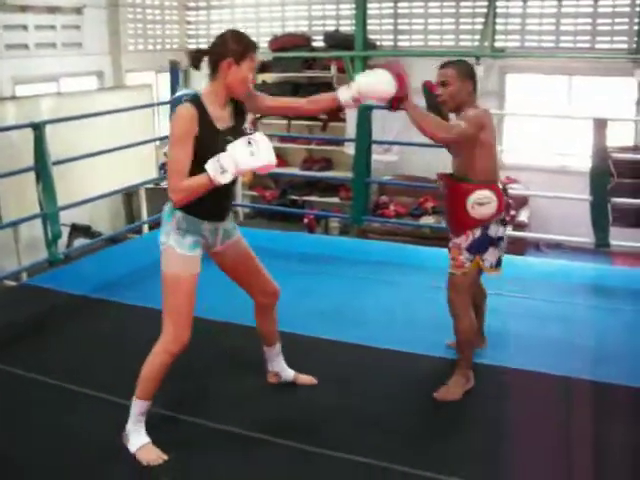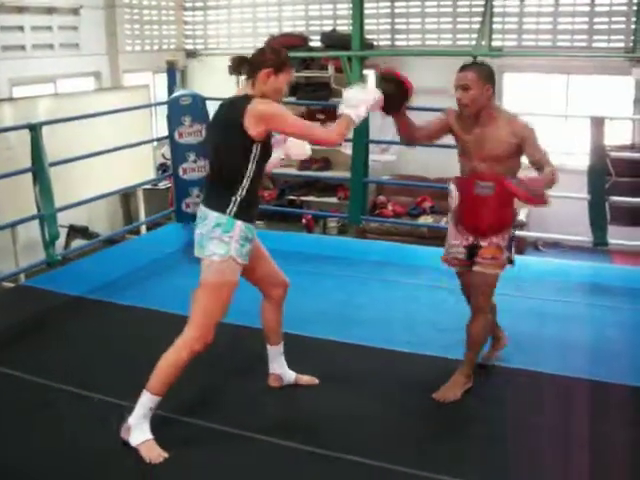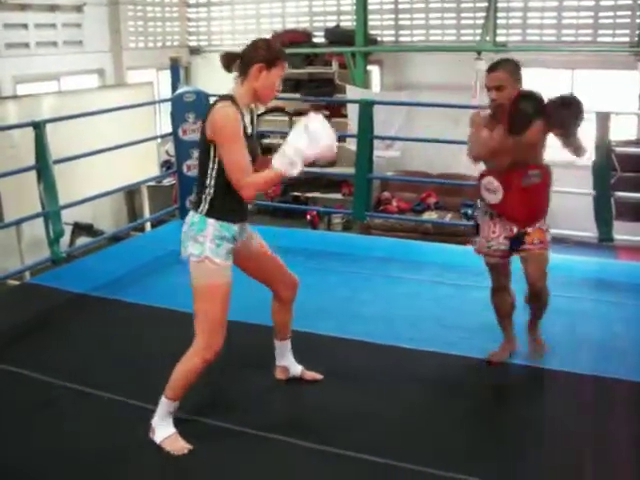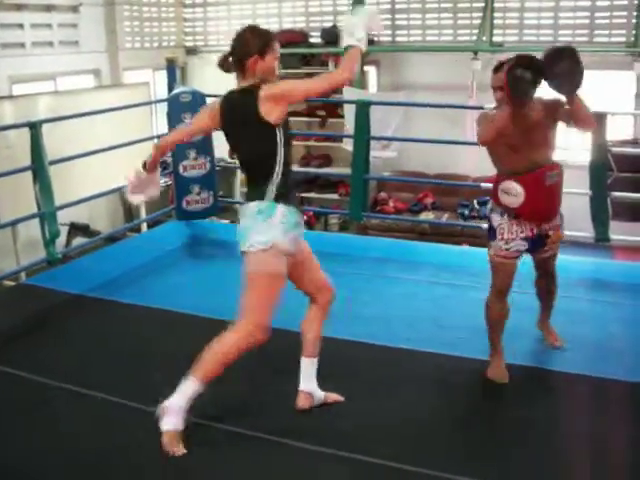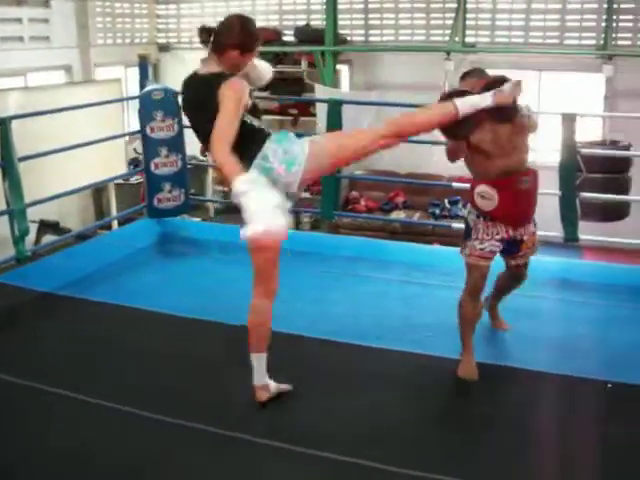
dt=0.3s
person 1, frame 1
left shoulder: (241, 102)
right shoulder: (188, 113)
left elbow: (302, 106)
right elbow: (178, 191)
left wrist: (349, 93)
right wrist: (226, 166)
left hip: (221, 226)
right hip: (185, 229)
left knee: (267, 294)
right knee: (175, 340)
left ankle: (278, 368)
right ankle: (134, 428)
person 1, frame 2
left shoulder: (230, 107)
right shoulder: (261, 110)
right elbow: (327, 136)
left wrist: (269, 152)
right wrist: (357, 108)
left hip: (228, 222)
right hip: (226, 229)
left knee: (276, 287)
right knee: (197, 336)
left ankle: (278, 372)
right ankle: (137, 423)
person 1, frame 3
left shoulder: (236, 112)
right shoulder: (226, 113)
left elbow: (247, 174)
right elbow: (247, 187)
left wrist: (290, 150)
right wrist: (294, 158)
left hip: (235, 228)
right hip: (209, 232)
left knee: (286, 286)
right knee: (209, 346)
left ankle: (285, 365)
right ankle: (161, 422)
person 1, frame 4
left shoulder: (222, 105)
right shoulder: (271, 95)
left elbow: (167, 143)
right elbow: (342, 77)
left wrist: (150, 171)
right wrist: (356, 40)
left hip: (264, 218)
right hip: (272, 219)
left knee: (323, 292)
right knee: (251, 333)
left ankle: (306, 389)
right ankle: (176, 407)
person 1, frame 5
left shoulder: (190, 84)
right shoulder: (231, 86)
right elbow: (220, 150)
right wrist: (248, 191)
left hip: (256, 184)
right hip: (281, 159)
left knee: (265, 290)
right knee: (389, 130)
left ankle: (261, 383)
right ankle: (480, 101)
person 2, frame 1
left shoulder: (477, 118)
right shoulder: (464, 121)
left elbow: (441, 134)
right elbow: (450, 140)
left wrist: (406, 103)
right wrist: (431, 113)
left hip: (479, 220)
right hip: (466, 215)
left knee: (457, 295)
right knee: (469, 281)
left ankle: (463, 373)
right ankle: (476, 335)
person 2, frame 2
left shoulder: (517, 129)
right shoulder: (454, 120)
left elbow: (547, 169)
right elbow: (412, 138)
left wrist: (535, 185)
right wrist: (397, 110)
left hip: (495, 224)
right hip: (461, 219)
left knee: (479, 300)
right knee: (472, 292)
left ankle: (463, 374)
right ankle: (496, 335)
person 2, frame 3
left shoulder: (543, 114)
right shoulder: (480, 120)
left elbow: (578, 150)
right elbow: (476, 154)
left wrist: (570, 131)
right wrist: (508, 131)
left hip: (531, 213)
right hip: (494, 211)
left knee: (537, 283)
right knee: (499, 284)
left ankle: (533, 329)
right ankle: (508, 339)
person 2, frame 4
left shoulder: (550, 109)
right shoulder: (490, 118)
left elbow: (588, 124)
right elbow: (484, 138)
left wrist: (570, 92)
right wrist: (513, 102)
left hip: (546, 206)
right hip: (509, 210)
left knee: (547, 272)
right knee: (501, 286)
left ankle: (545, 321)
right ankle: (496, 355)
person 2, frame 5
left shoulder: (515, 118)
right shoulder: (467, 129)
left elbow: (530, 126)
right elbow: (453, 154)
left wrist: (513, 111)
right wrist: (458, 134)
left hip: (520, 211)
right hip: (486, 214)
left knee: (518, 274)
right knee: (474, 285)
left ankle: (491, 305)
right ankle: (467, 354)
